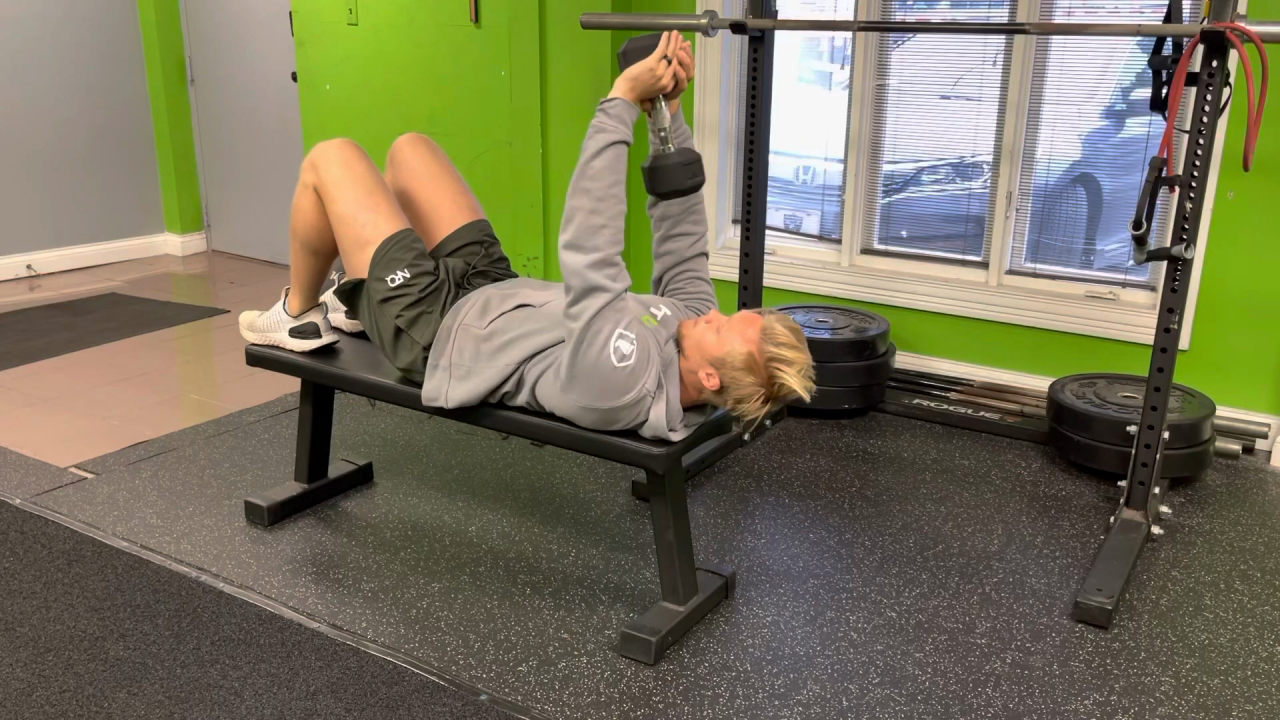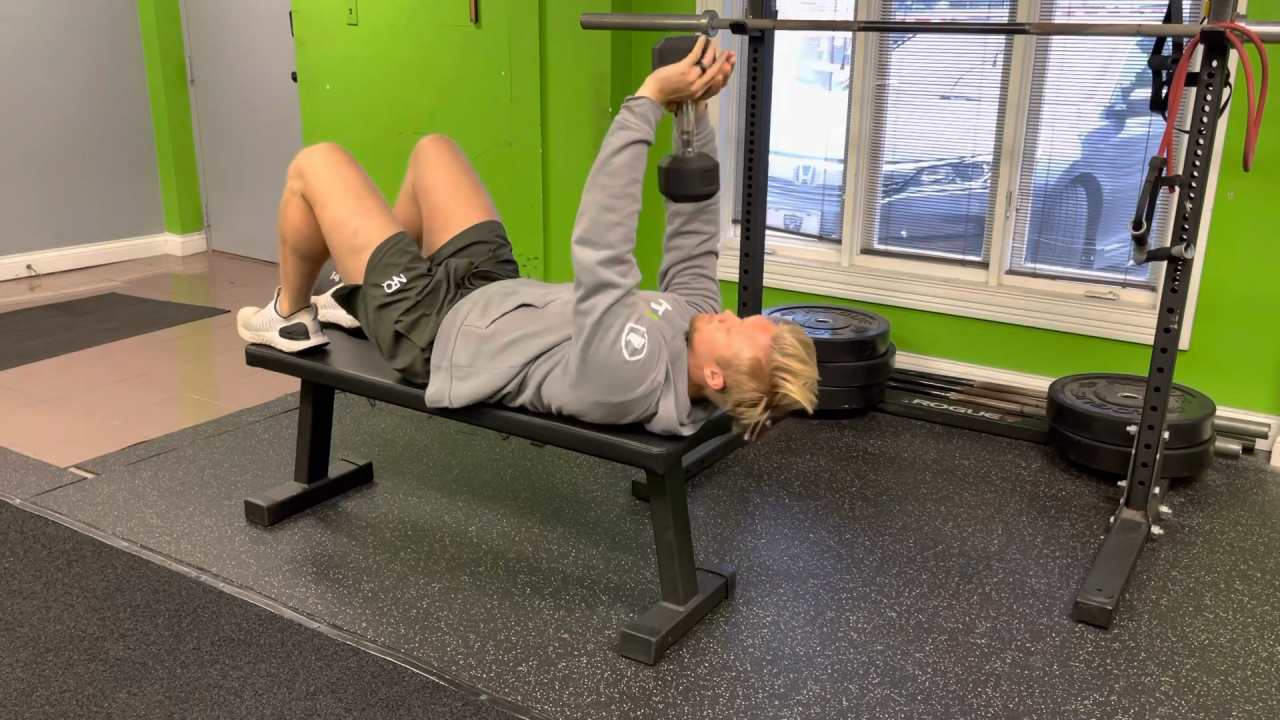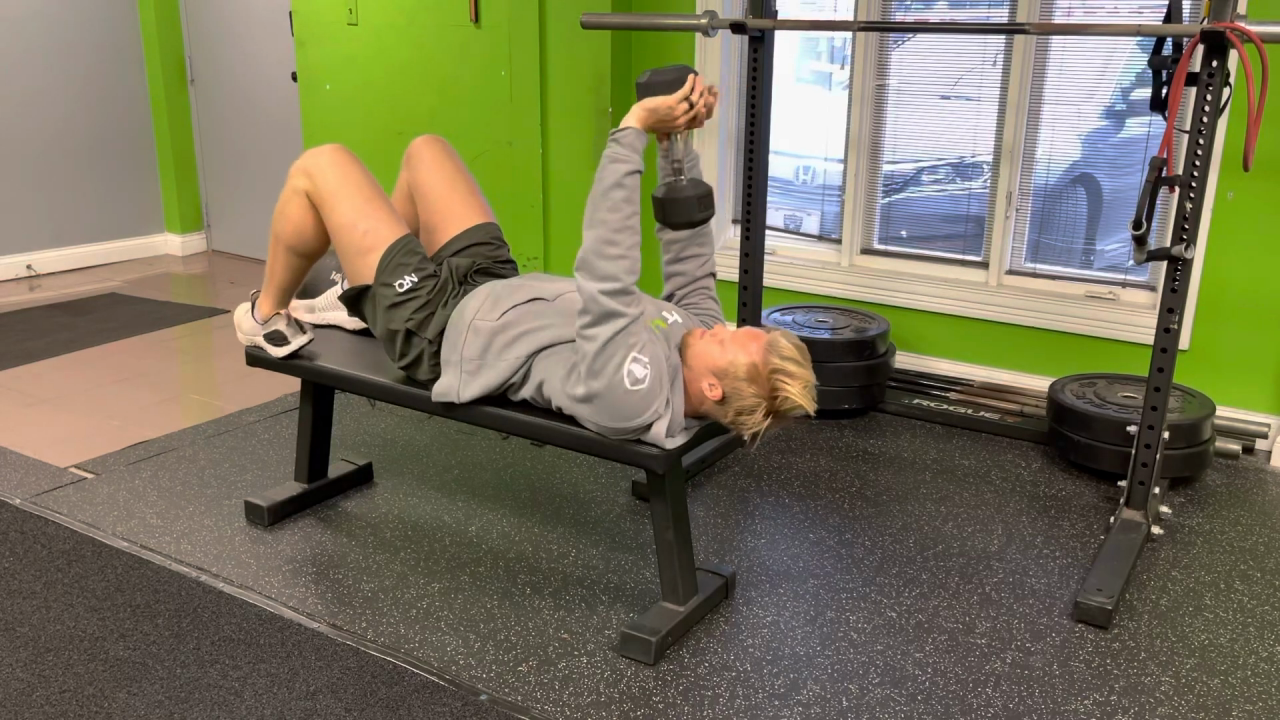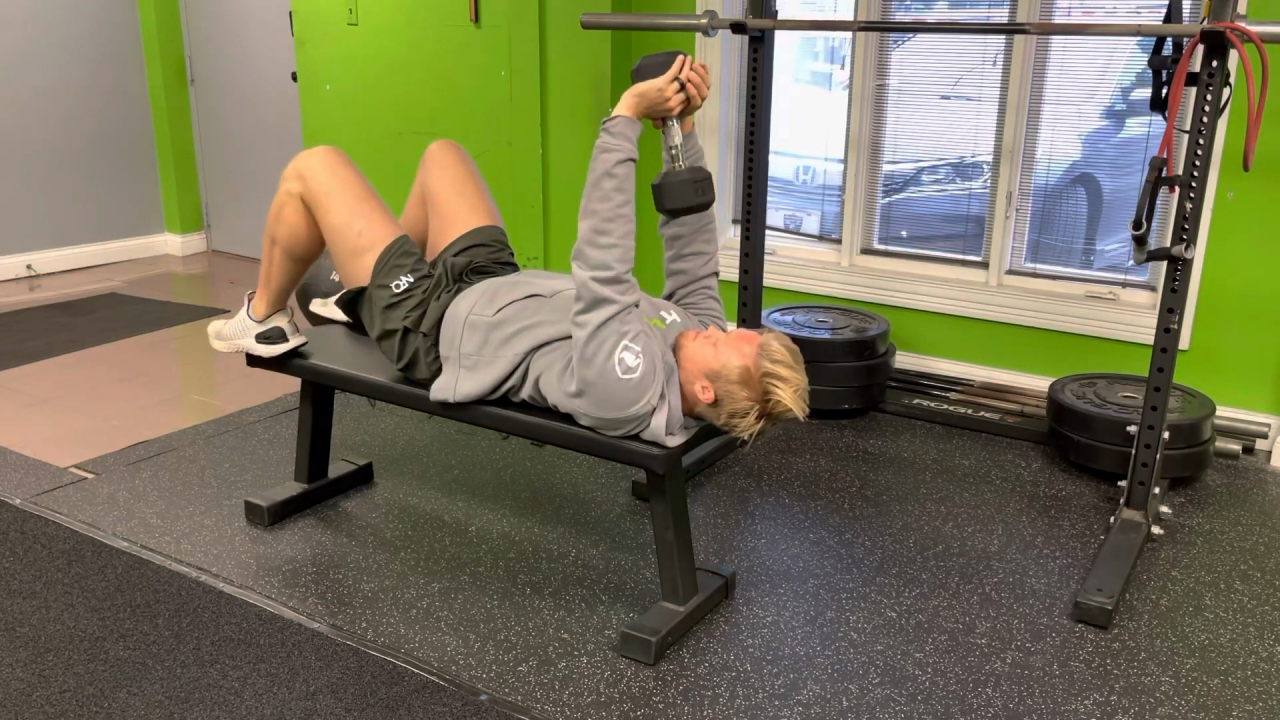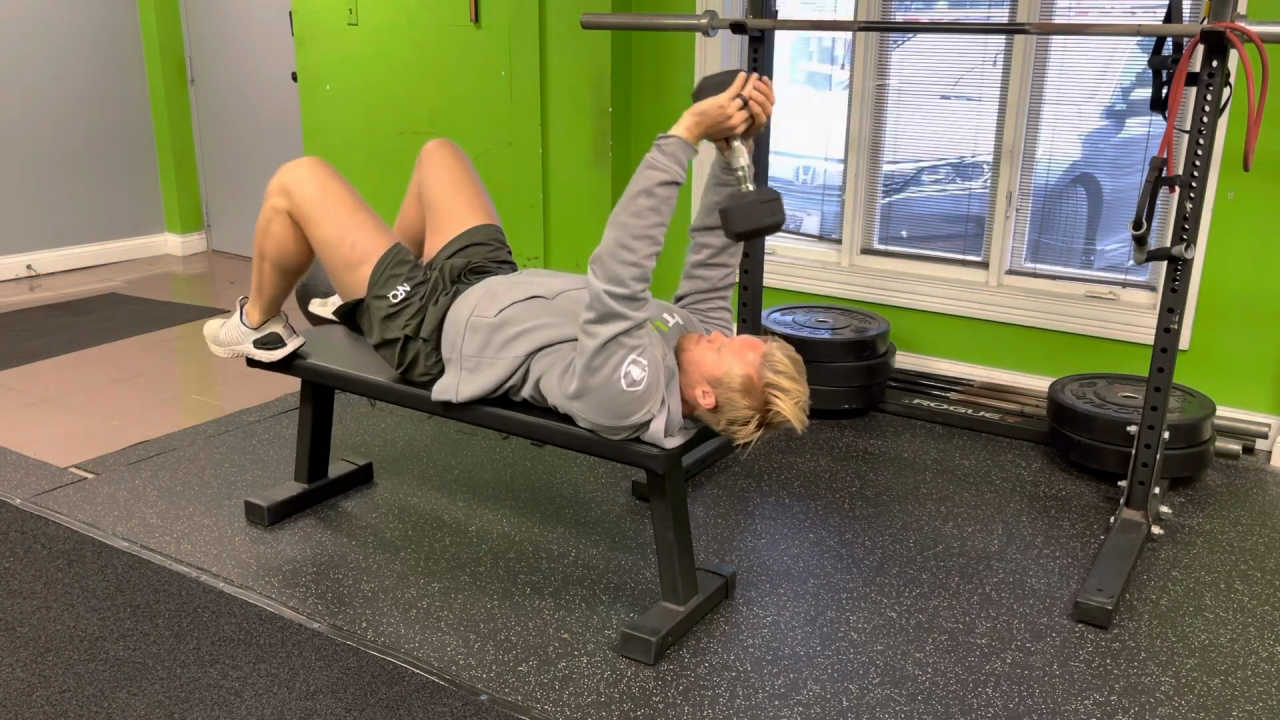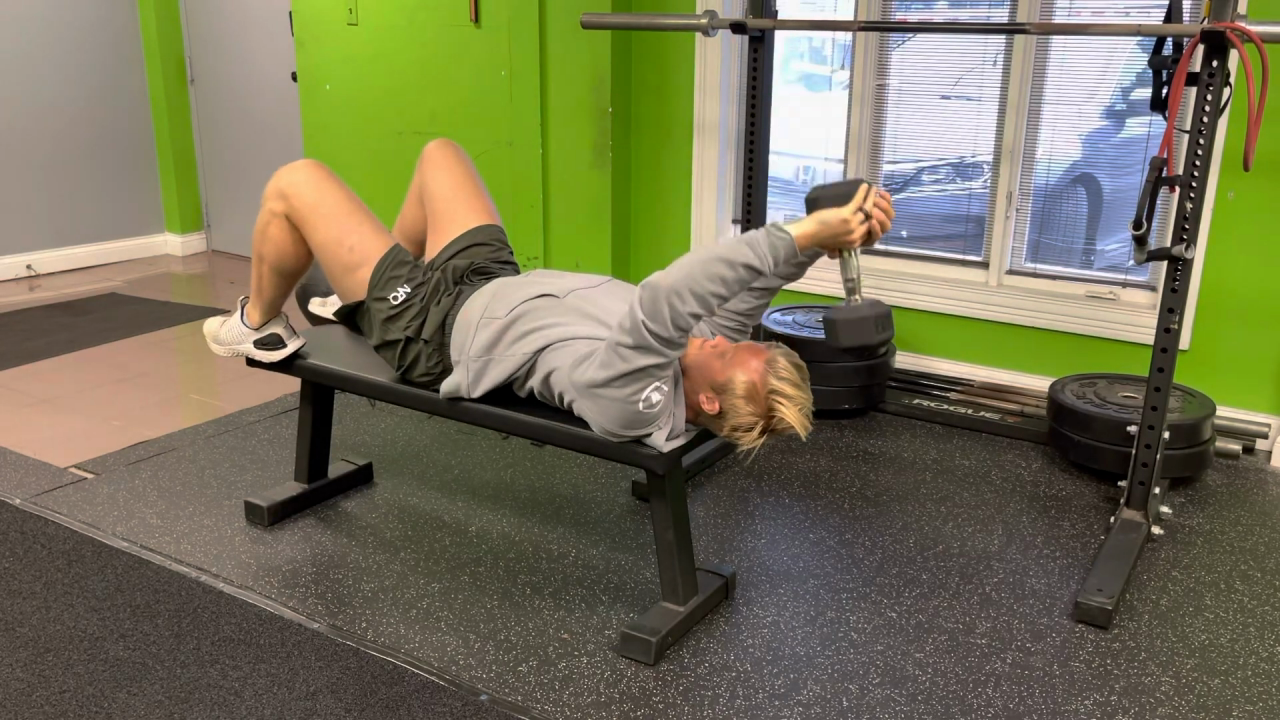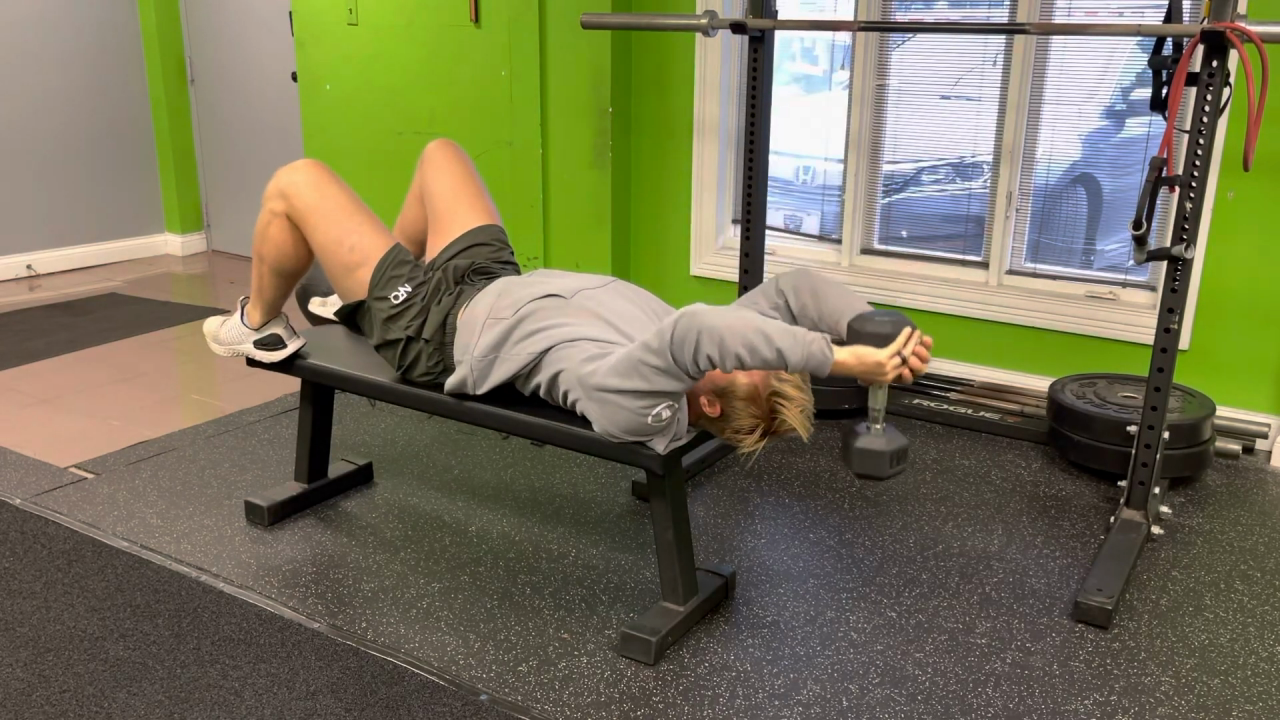
dt=0.7s
person 1, frame 1
left shoulder: (622, 384)
right shoulder: (693, 333)
left elbow: (588, 253)
right elbow: (682, 237)
left wrist: (622, 98)
right wrist: (668, 110)
left hip: (435, 331)
right hip: (490, 291)
left knee: (330, 159)
right knee: (410, 149)
left ankle: (300, 317)
right ankle: (354, 303)
person 1, frame 2
left shoulder: (632, 378)
right shoulder: (699, 325)
left elbow: (600, 249)
right elbow: (694, 237)
left wrist: (649, 99)
right wrist: (695, 113)
left hip: (433, 332)
right hip: (489, 290)
left knee: (316, 164)
right knee: (433, 147)
left ankle: (290, 317)
right ankle: (359, 299)
person 1, frame 3
left shoulder: (632, 400)
right shoulder: (703, 340)
left elbow: (606, 282)
right elbow: (690, 258)
left wrist: (636, 127)
right wrist: (678, 142)
left hip: (434, 324)
right hip: (492, 286)
left knee: (320, 165)
right knee: (425, 149)
left ankle: (269, 316)
right ankle: (358, 301)
person 1, frame 4
left shoulder: (625, 390)
right shoulder: (703, 340)
left elbow: (601, 268)
right elbow: (693, 256)
left wrist: (627, 114)
right wrist: (683, 126)
left hip: (429, 326)
right hip: (490, 287)
left knee: (313, 166)
right knee: (441, 153)
left ankle: (263, 320)
right ankle: (364, 300)
person 1, frame 5
left shoulder: (629, 394)
right shoulder: (707, 344)
left elbow: (618, 283)
right elbow: (713, 261)
left wrist: (685, 132)
right wrist: (730, 146)
left hip: (429, 327)
right hip: (491, 284)
left knee: (296, 181)
right knee: (438, 151)
left ankle: (259, 325)
right ankle: (365, 295)
person 1, frame 6
left shoulder: (641, 403)
right shoulder: (713, 353)
left elbow: (664, 302)
right elbow: (749, 279)
left wrist: (816, 230)
right wrist: (830, 232)
left hip: (432, 329)
right hip: (493, 287)
left knee: (292, 183)
right knee: (440, 151)
left ankle: (259, 327)
right ankle: (364, 299)
person 1, frame 7
left shoulder: (642, 410)
right shoulder: (703, 368)
left elbow: (689, 333)
right elbow: (792, 289)
left wrist: (854, 353)
left hip: (436, 330)
right hip: (494, 284)
left knee: (294, 183)
right knee: (439, 152)
left ankle: (259, 326)
right ankle: (364, 295)
